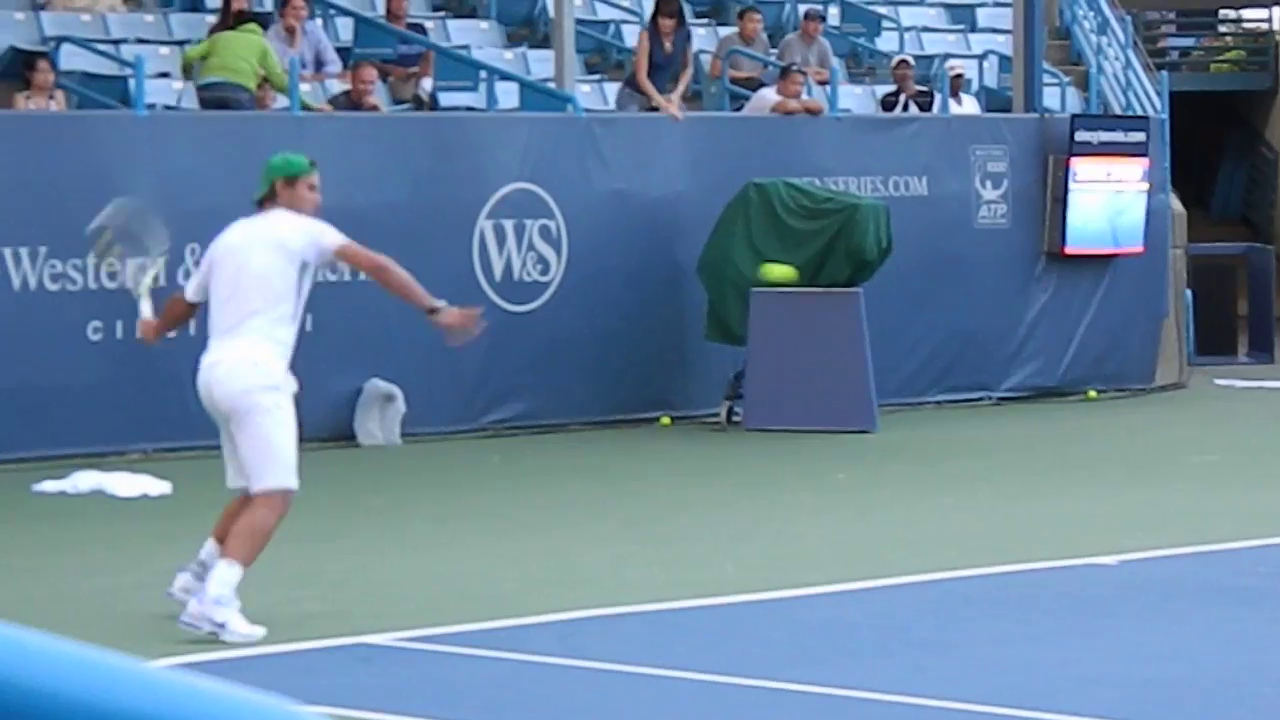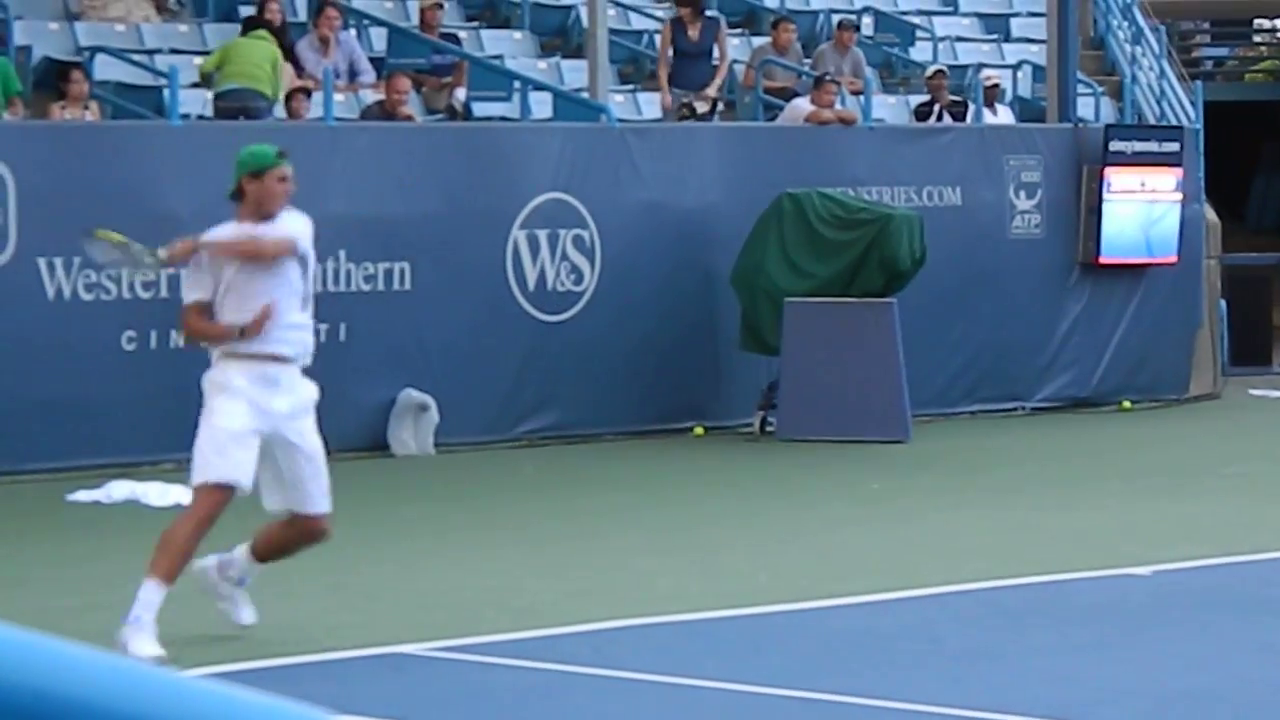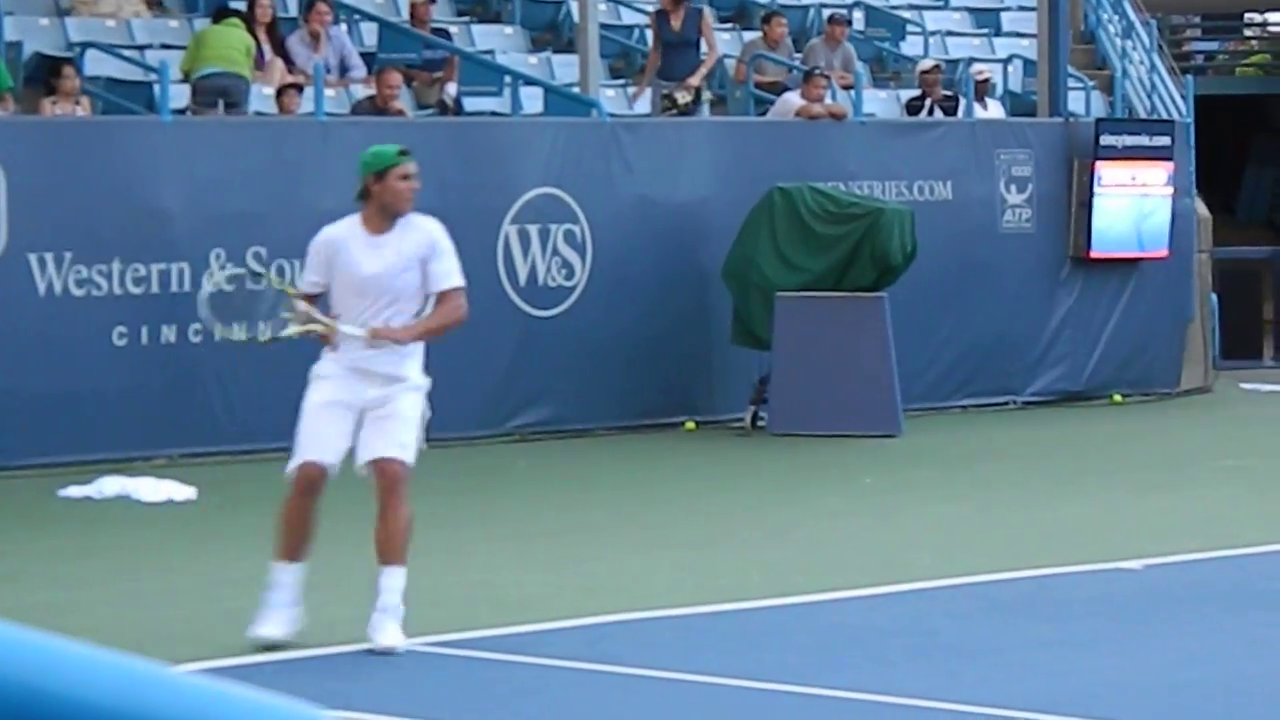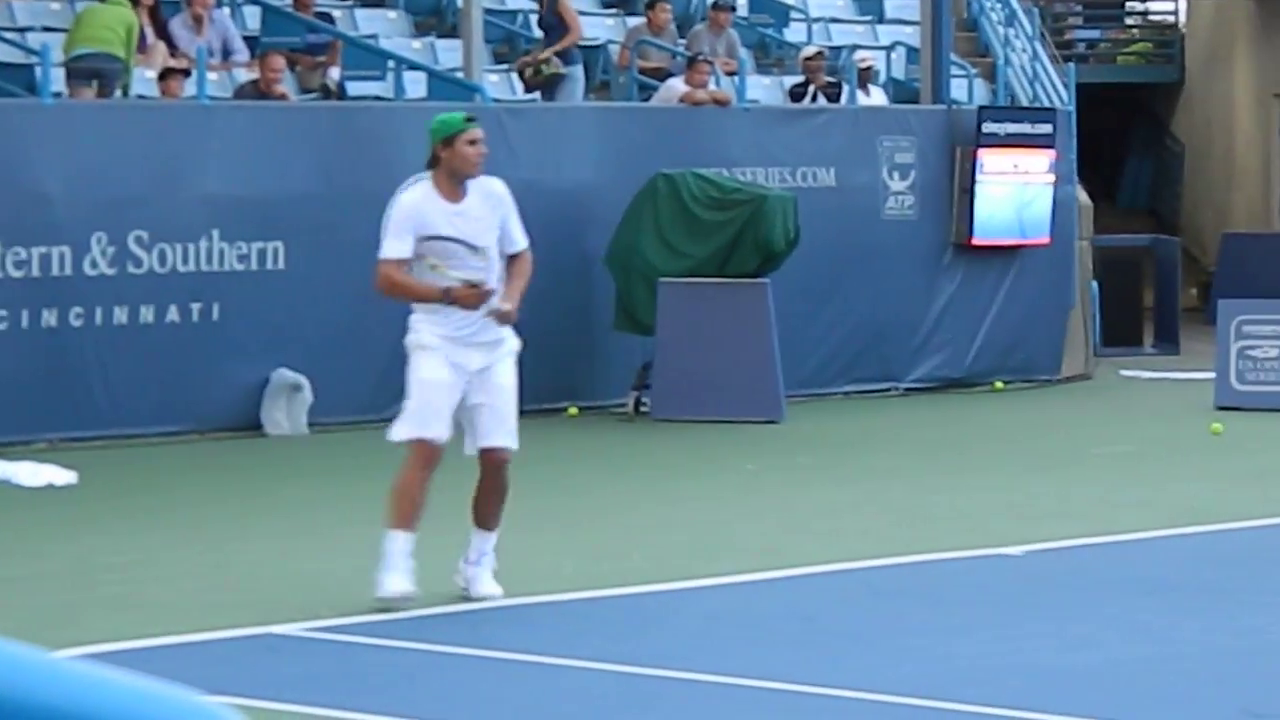
dt=0.4s
person 1, frame 1
left shoulder: (226, 238)
right shoulder: (300, 229)
left elbow: (180, 308)
right elbow: (371, 261)
left wrist: (155, 329)
right wrist: (436, 309)
left hip: (216, 373)
right hip: (254, 375)
left knee: (255, 491)
right knee: (272, 500)
left ankle: (195, 582)
right ankle: (215, 603)
person 1, frame 2
left shoulder: (293, 224)
right shoulder: (211, 246)
left elbow: (270, 251)
right elbow: (193, 325)
left wrist: (199, 247)
right wrist: (236, 330)
left hip: (290, 392)
right hip: (235, 385)
left knee: (313, 527)
right knee: (213, 498)
left ankle: (231, 570)
right ankle: (142, 617)
person 1, frame 3
left shoulder: (429, 233)
right shoulder: (331, 239)
left elbow: (455, 308)
right elbow: (303, 304)
left wrist: (408, 332)
left hip: (398, 381)
right hip: (339, 375)
left knee: (391, 477)
right knee: (308, 476)
left ankle: (387, 610)
right ankle: (281, 600)
person 1, frame 4
left shoulder: (496, 193)
right shoulder: (410, 204)
left elbow: (519, 257)
right elbow: (387, 279)
left wrist: (510, 300)
right wrist: (448, 296)
left hip: (493, 345)
right hip: (436, 344)
left knee: (496, 459)
right knee: (425, 449)
left ankle: (478, 562)
right ankle: (395, 564)
